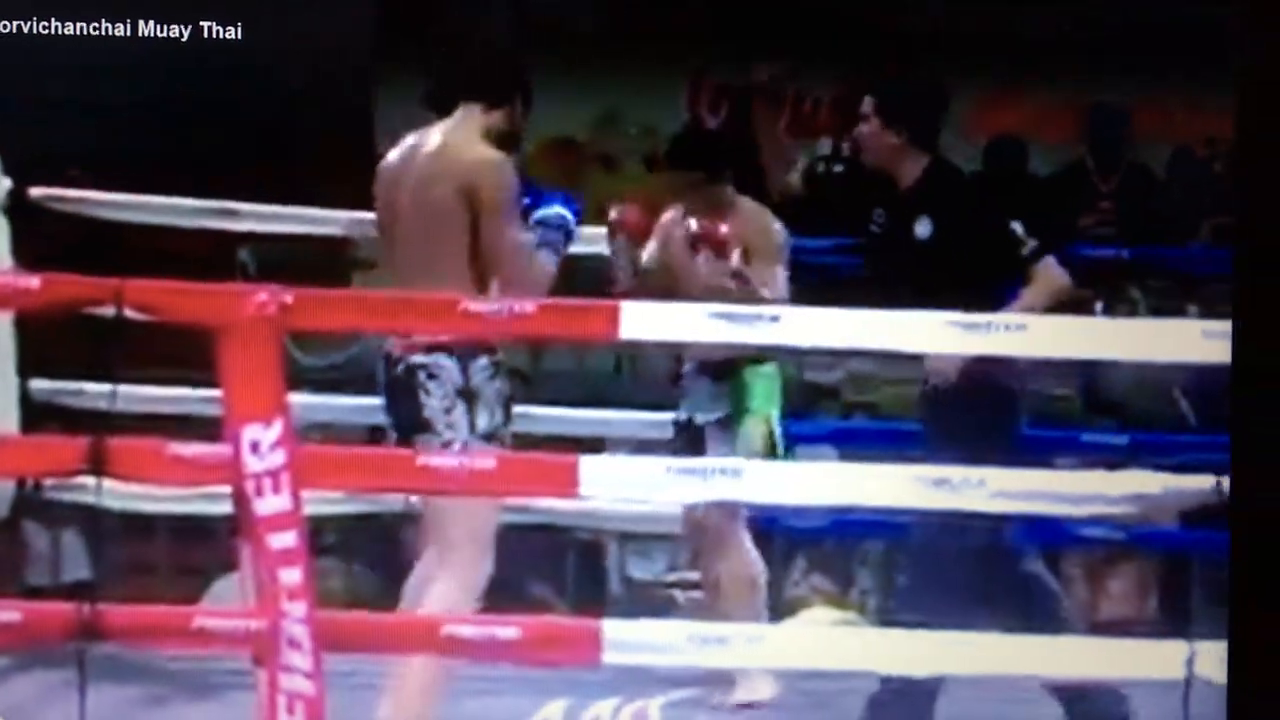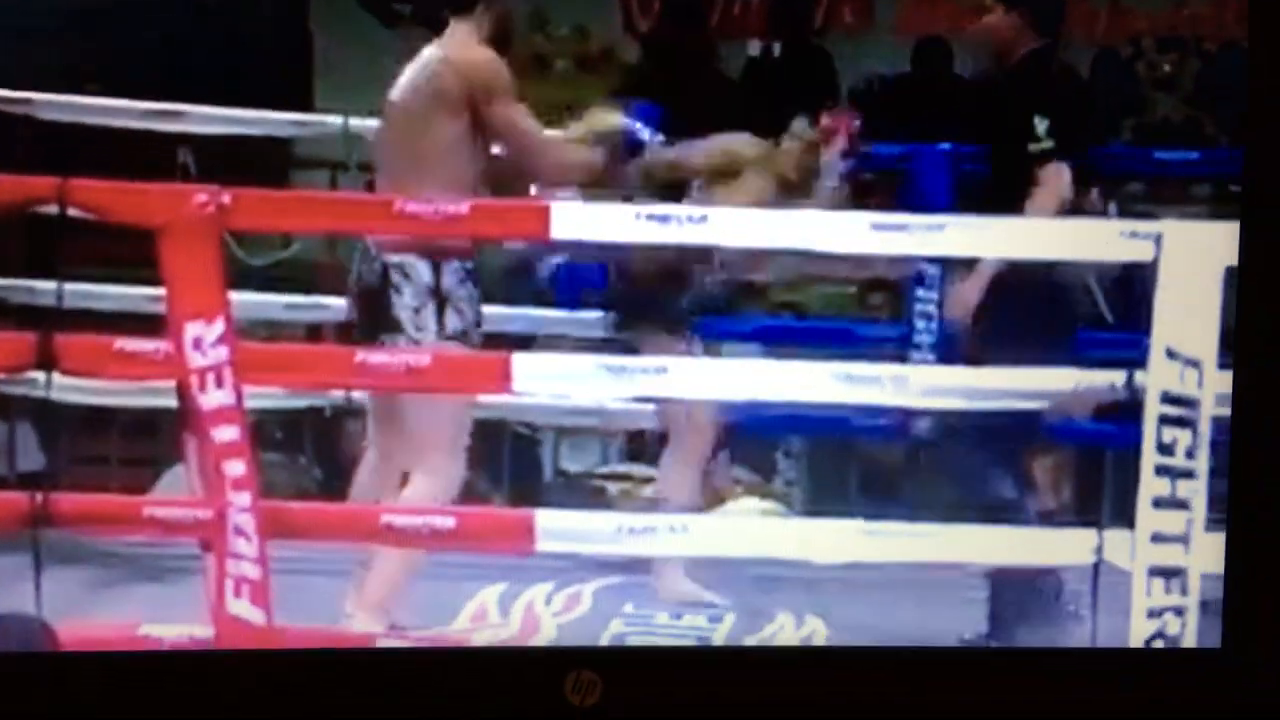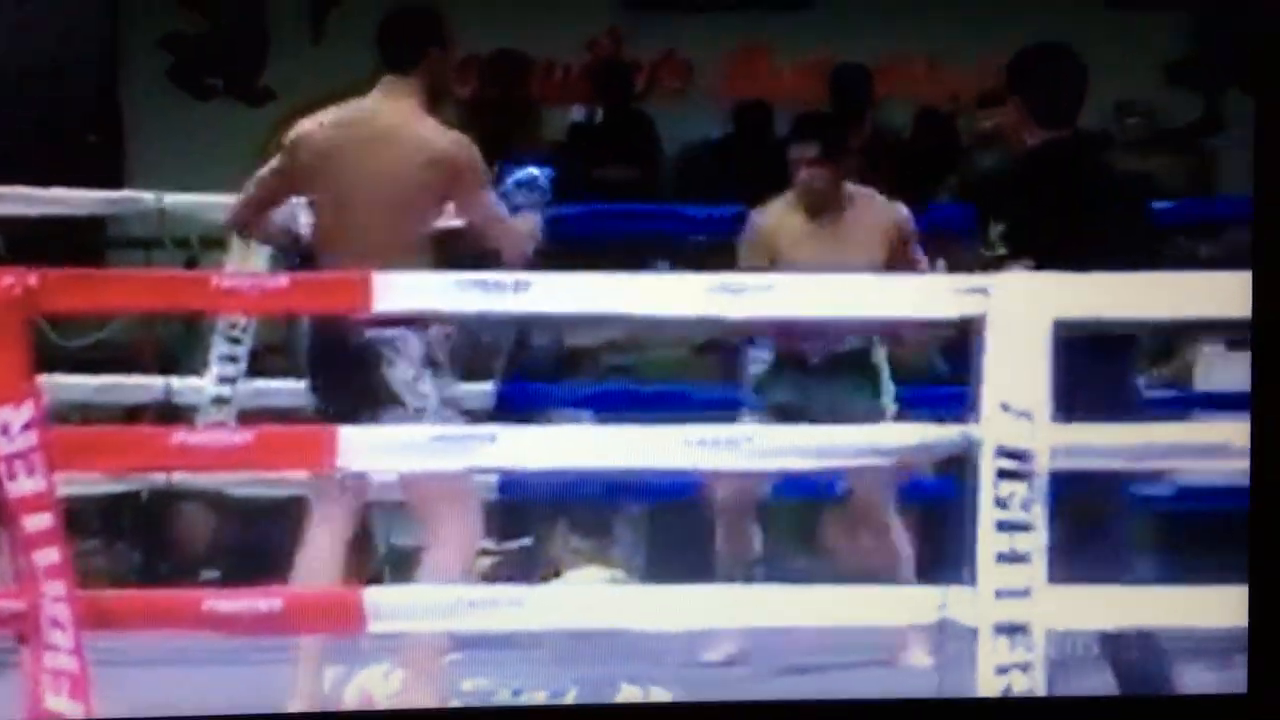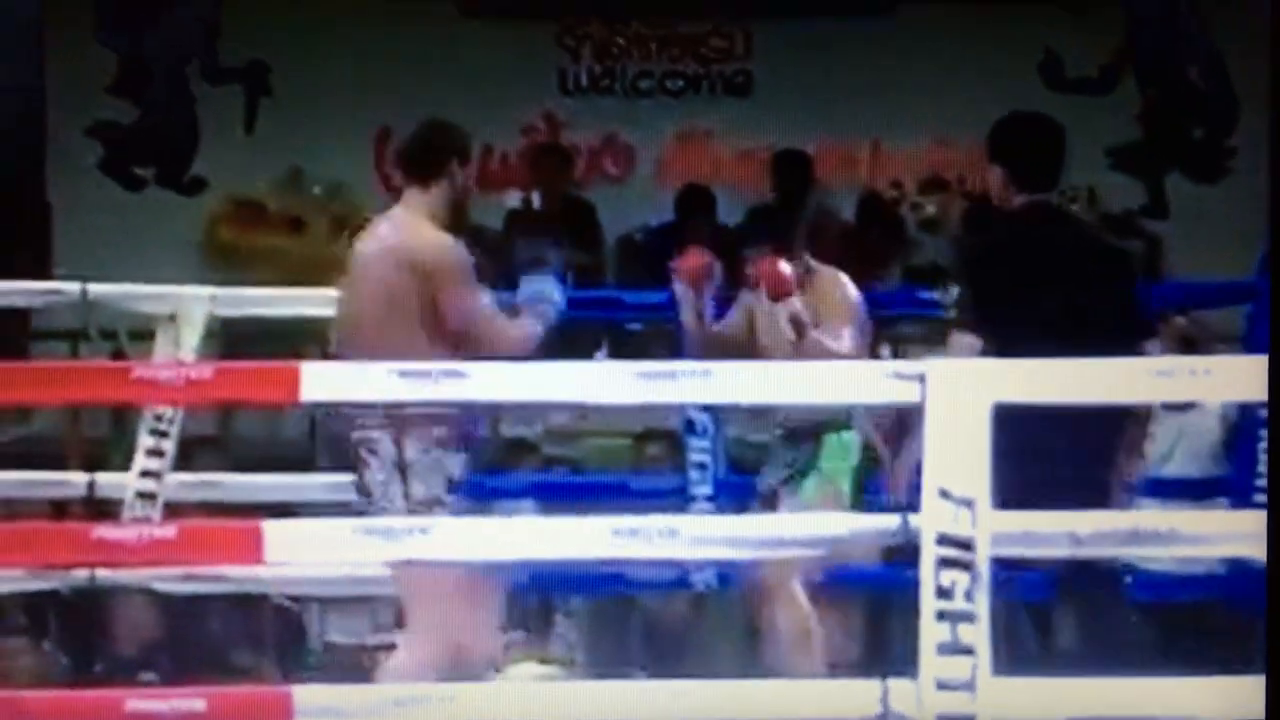
dt=1s
person 1, frame 1
left shoulder: (397, 160)
right shoulder: (487, 165)
right elbow: (522, 288)
right wrist: (551, 236)
left hip: (403, 361)
right hip: (454, 366)
left knee: (442, 549)
right knee: (467, 566)
person 1, frame 2
left shoulder: (427, 68)
right shoulder: (476, 63)
right elbow: (546, 164)
right wrist: (613, 147)
left hip: (383, 264)
right hip: (428, 270)
left knee: (390, 445)
right knee: (439, 466)
left ankle: (364, 597)
right ankle: (366, 619)
person 1, frame 3
left shoulder: (314, 133)
right shoulder: (444, 148)
left elbow: (241, 219)
right elbow: (514, 245)
right wrist: (530, 205)
left hip: (333, 336)
right hip: (396, 344)
left knee: (329, 518)
right knee: (456, 523)
left ankle: (304, 693)
right ankle: (422, 693)
person 1, frame 4
left shoulder: (373, 241)
right shoulder: (436, 249)
left elbow: (342, 343)
right elbow: (502, 342)
right wrist: (542, 308)
left hip: (388, 437)
right hip: (413, 443)
left knee: (480, 592)
right knee: (436, 627)
person 2, frame 1
left shoulder: (961, 201)
right shoulder: (886, 205)
left elbow: (1051, 280)
left hip: (974, 399)
right hip: (947, 401)
left knee: (931, 568)
right knee: (986, 558)
person 2, frame 2
left shoulder: (1033, 85)
right shoulder: (1039, 83)
left elbow: (1054, 188)
left wrist: (979, 275)
left hip: (1018, 299)
right hip: (1025, 297)
left knee: (969, 444)
right knee: (998, 452)
left ankle: (1032, 612)
right ankle: (1021, 621)
person 2, frame 3
left shoulder: (1018, 186)
right shoulder: (1117, 185)
right wrist: (1128, 368)
left hip: (1048, 376)
right hip: (1109, 377)
right knee: (1103, 544)
right ankle: (1146, 677)
person 2, frame 4
left shoulder: (988, 250)
right shoulder: (1104, 252)
left elbow: (965, 361)
right elbow: (1141, 360)
right wrist: (1122, 452)
left hip: (1006, 445)
right hip: (1086, 447)
right knee: (1099, 603)
person 3, frame 1
left shoulder: (759, 227)
right shoulder: (671, 225)
left elbow: (775, 311)
right elbow: (641, 302)
left wrist: (734, 278)
right wrist: (628, 254)
left hip: (743, 381)
right hip: (697, 377)
left knee: (723, 516)
right knee: (699, 523)
left ankle: (755, 669)
person 3, frame 2
left shoulder: (805, 205)
right shoulder: (744, 153)
right elbow: (671, 163)
left wrist: (831, 170)
left hip: (672, 301)
right hip: (649, 276)
left knee: (697, 436)
left ankle: (669, 572)
person 3, frame 3
left shoulder: (889, 218)
right shoulder: (766, 224)
right wrist: (779, 325)
left hip: (856, 374)
right hip: (788, 373)
left knee: (876, 509)
right knee: (731, 498)
left ankle: (909, 632)
person 3, frame 4
left shoulder: (835, 292)
right shoulder: (754, 299)
left elbow: (842, 366)
right elbow: (710, 354)
left wrist: (795, 318)
right wrist: (693, 306)
left hip: (831, 444)
right hip: (789, 442)
left knee: (778, 576)
right knee: (767, 580)
left ankle: (810, 680)
